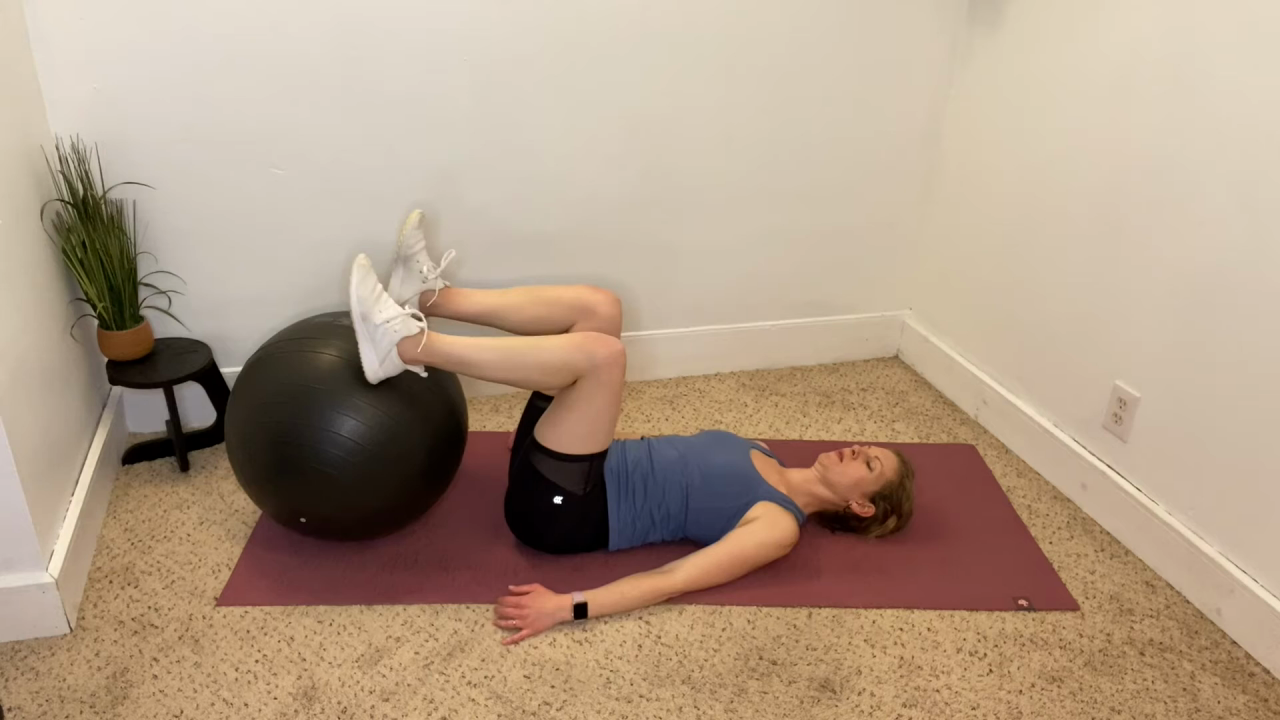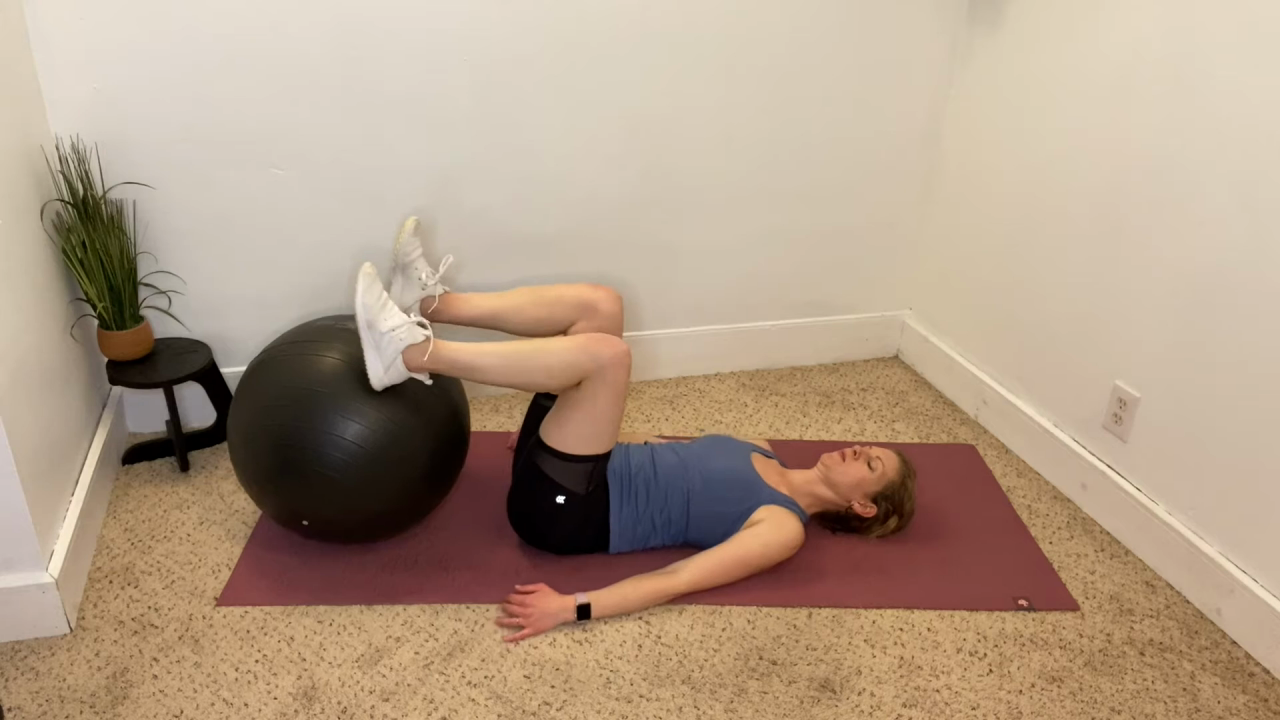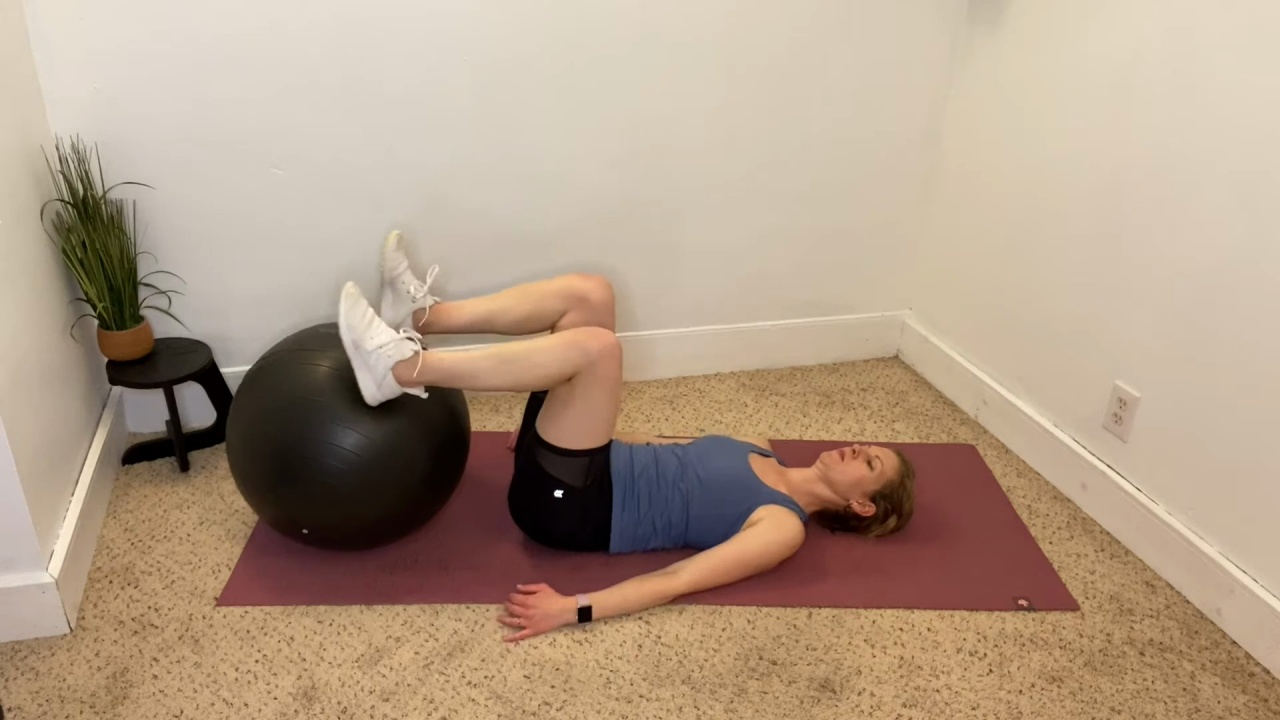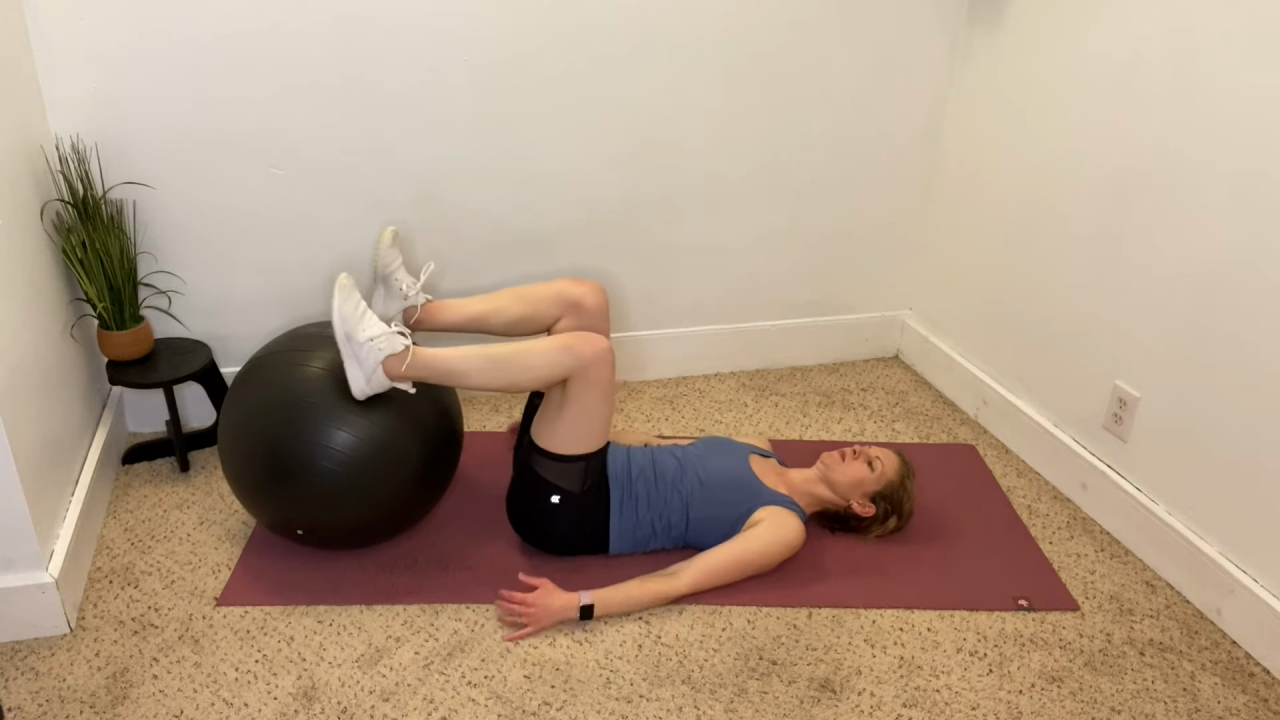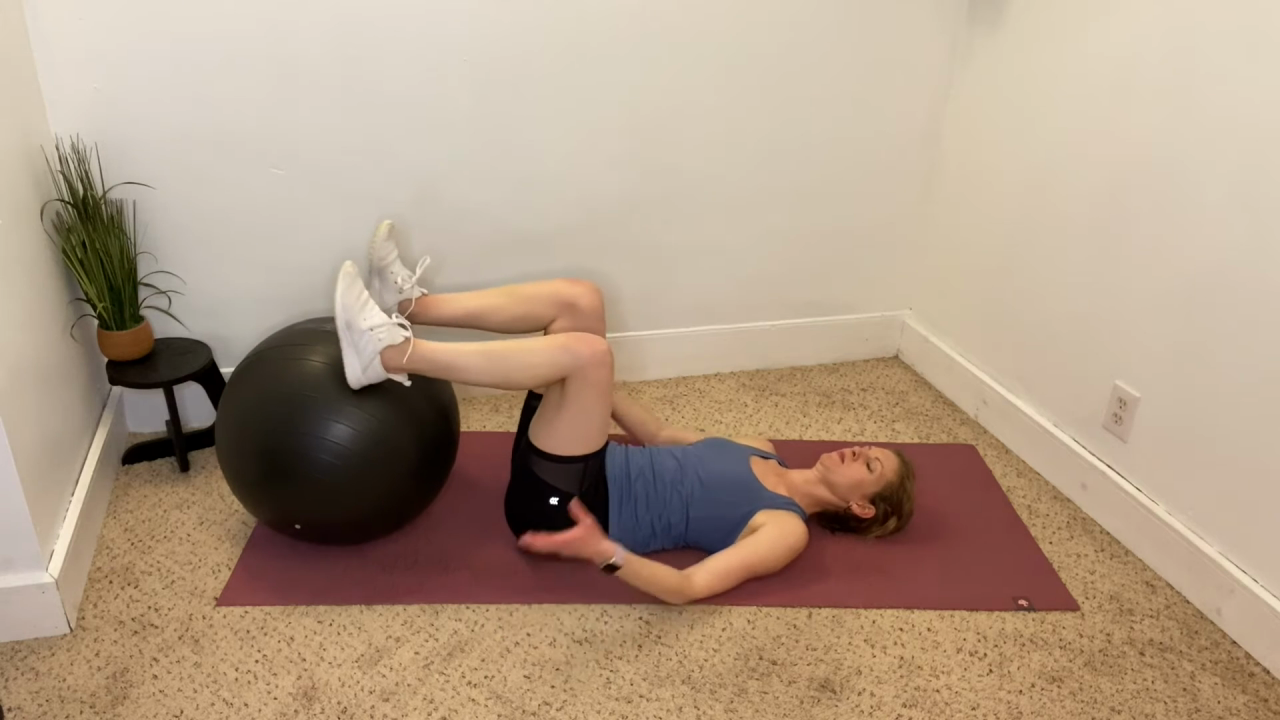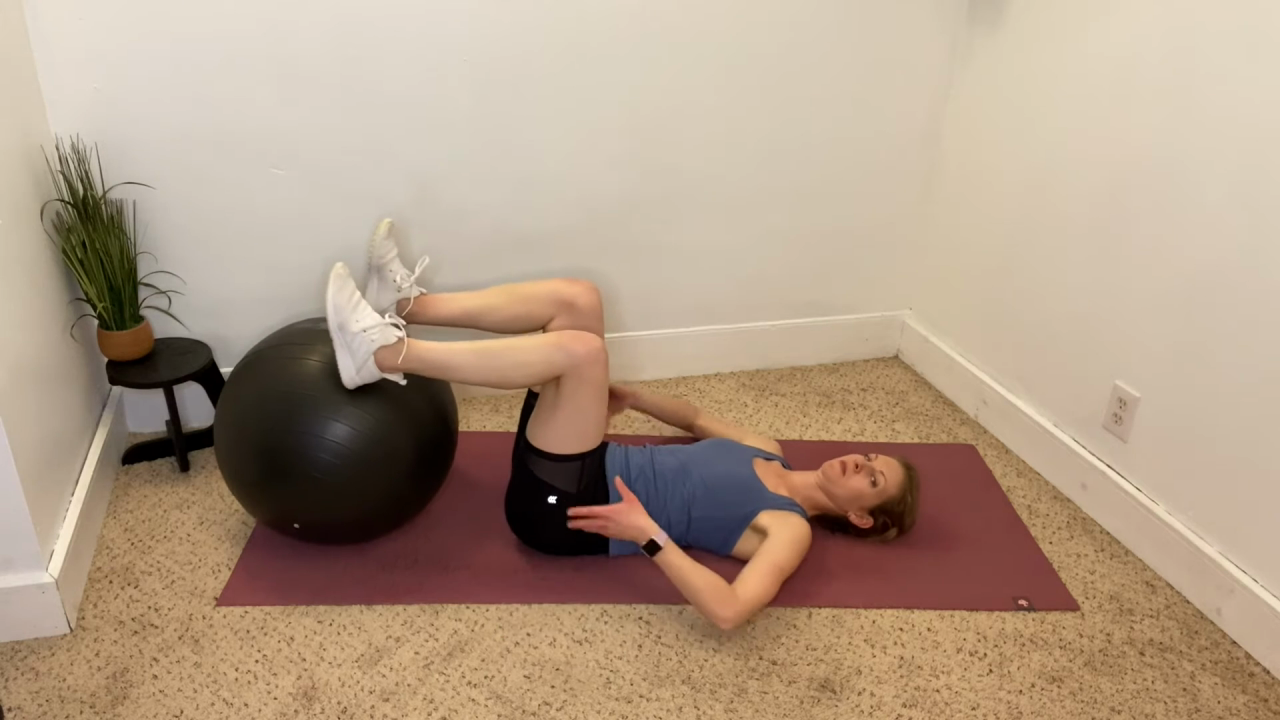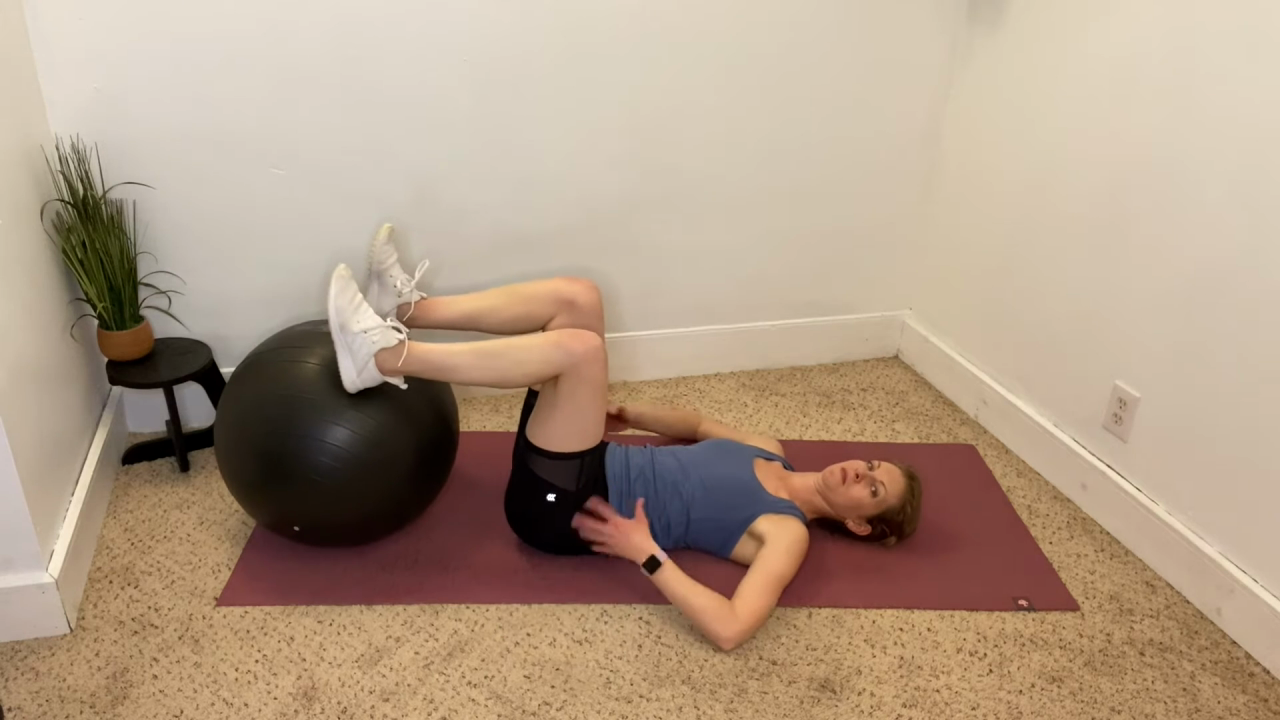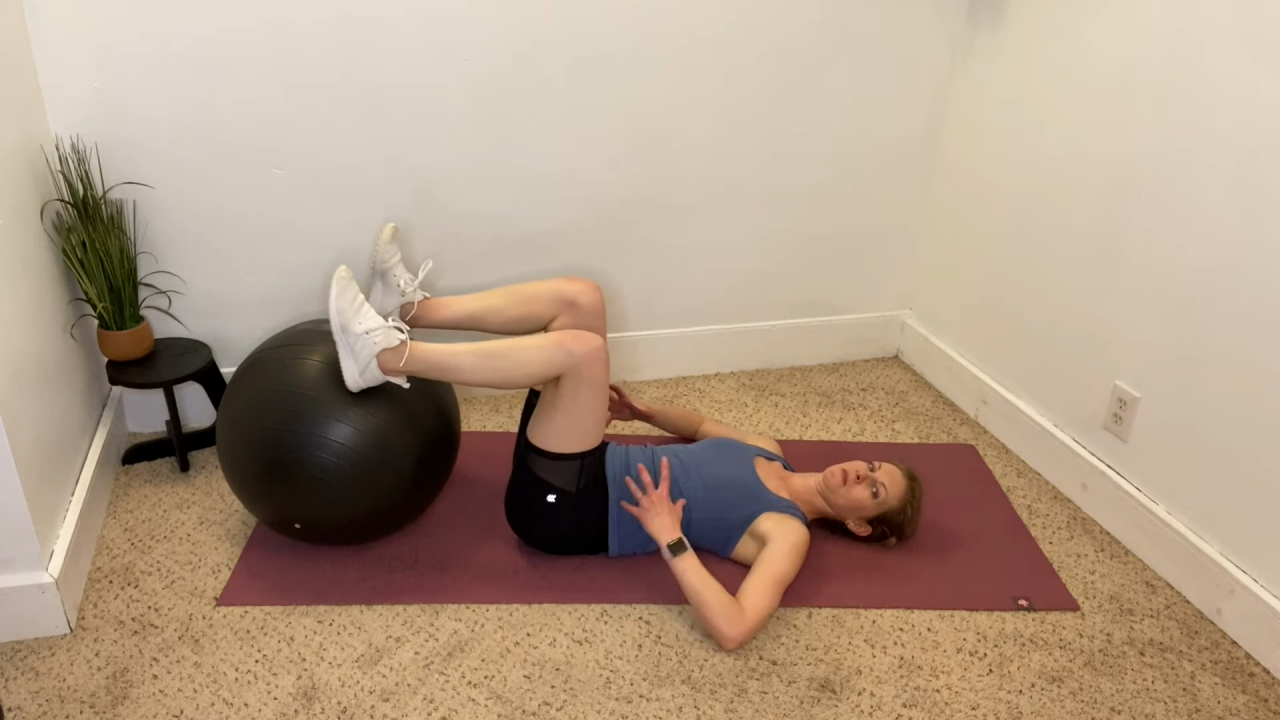
dt=0.2s
person 1, frame 1
left shoulder: (780, 525)
right shoulder: (759, 453)
left elbow: (675, 580)
left wrist: (568, 606)
right wrist: (565, 424)
left hip: (562, 509)
right hip: (585, 471)
left knee: (601, 350)
right knee: (599, 308)
left ankle: (406, 346)
right ankle: (427, 297)
person 1, frame 2
left shoulder: (784, 528)
right shoulder: (761, 455)
left elbow: (681, 579)
left wrist: (573, 607)
right wrist: (562, 426)
left hip: (566, 510)
right hip: (586, 469)
left knee: (606, 351)
right knee: (599, 305)
left ankle: (411, 355)
right ankle: (428, 303)
person 1, frame 3
left shoulder: (784, 527)
right shoulder: (760, 451)
left elbow: (681, 580)
left wrist: (574, 609)
right wrist: (555, 430)
left hip: (568, 506)
right hip: (596, 469)
left knee: (595, 346)
right knee: (589, 292)
left ankle: (402, 368)
right ankle: (419, 315)
person 1, frame 4
left shoulder: (785, 528)
right shoulder: (760, 451)
left elbow: (678, 581)
left wrist: (575, 605)
right wrist: (554, 423)
left hip: (569, 509)
right hip: (595, 470)
left knee: (586, 350)
right knee: (582, 297)
left ankle: (393, 364)
right ankle: (413, 313)
person 1, frame 5
left shoulder: (787, 529)
right shoulder: (760, 451)
left elbow: (687, 586)
left wrist: (605, 553)
right wrist: (586, 393)
left hip: (564, 500)
right hip: (600, 481)
left knee: (586, 352)
right knee: (578, 299)
left ankle: (391, 354)
right ankle: (407, 304)
person 1, frame 6
left shoulder: (790, 530)
right shoulder: (766, 450)
left elbow: (728, 609)
right elbow: (697, 418)
left wrist: (649, 535)
right wrist: (627, 396)
left hip: (566, 508)
right hip: (599, 471)
left knee: (580, 348)
right knee: (577, 299)
left ankle: (385, 354)
right ankle: (405, 304)
person 1, frame 7
left shoulder: (788, 534)
right shoulder: (769, 452)
left elbow: (729, 629)
right elbow: (700, 425)
left wrist: (646, 555)
right wrist: (631, 416)
left hip: (565, 508)
right hip: (598, 470)
left knee: (579, 348)
right knee: (577, 297)
left ankle: (385, 358)
right ankle: (406, 307)
person 1, frame 8
left shoulder: (789, 534)
right shoulder: (768, 452)
left elbow: (733, 629)
right elbow: (701, 426)
left wrist: (670, 540)
right wrist: (641, 410)
left hip: (566, 509)
right hip: (592, 467)
left knee: (581, 349)
right knee: (578, 298)
left ankle: (387, 357)
right ankle: (409, 307)
